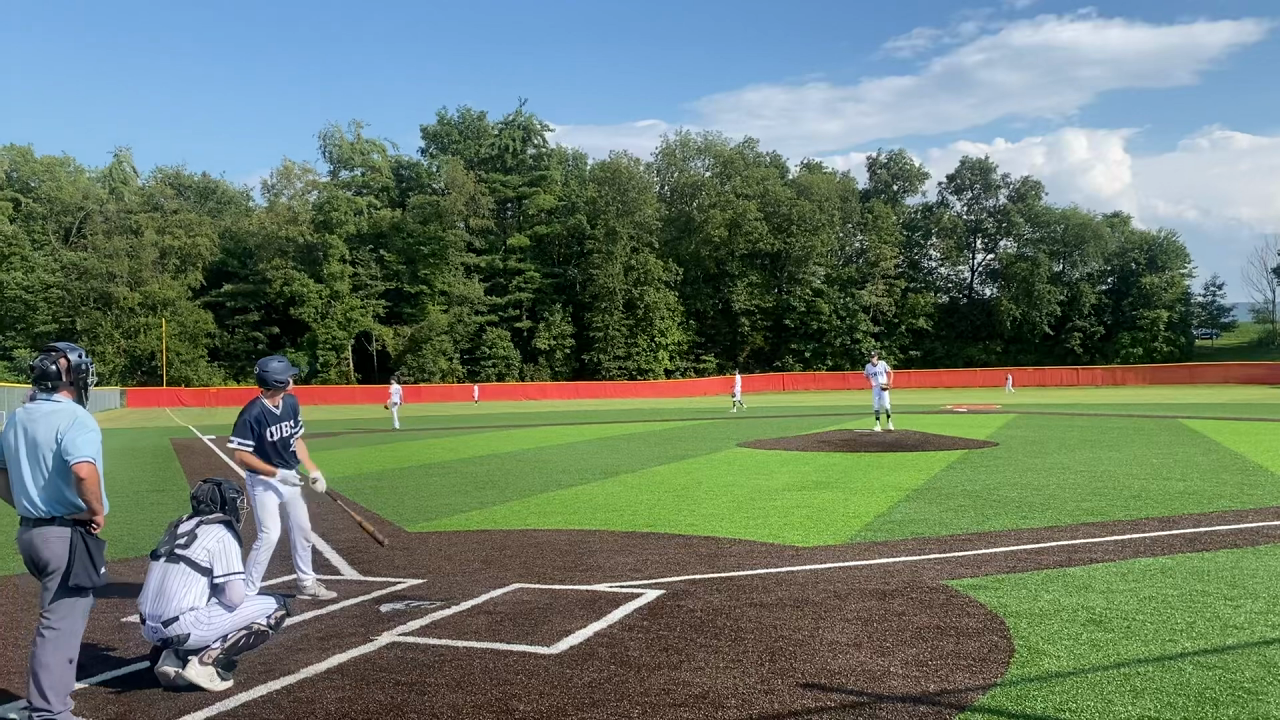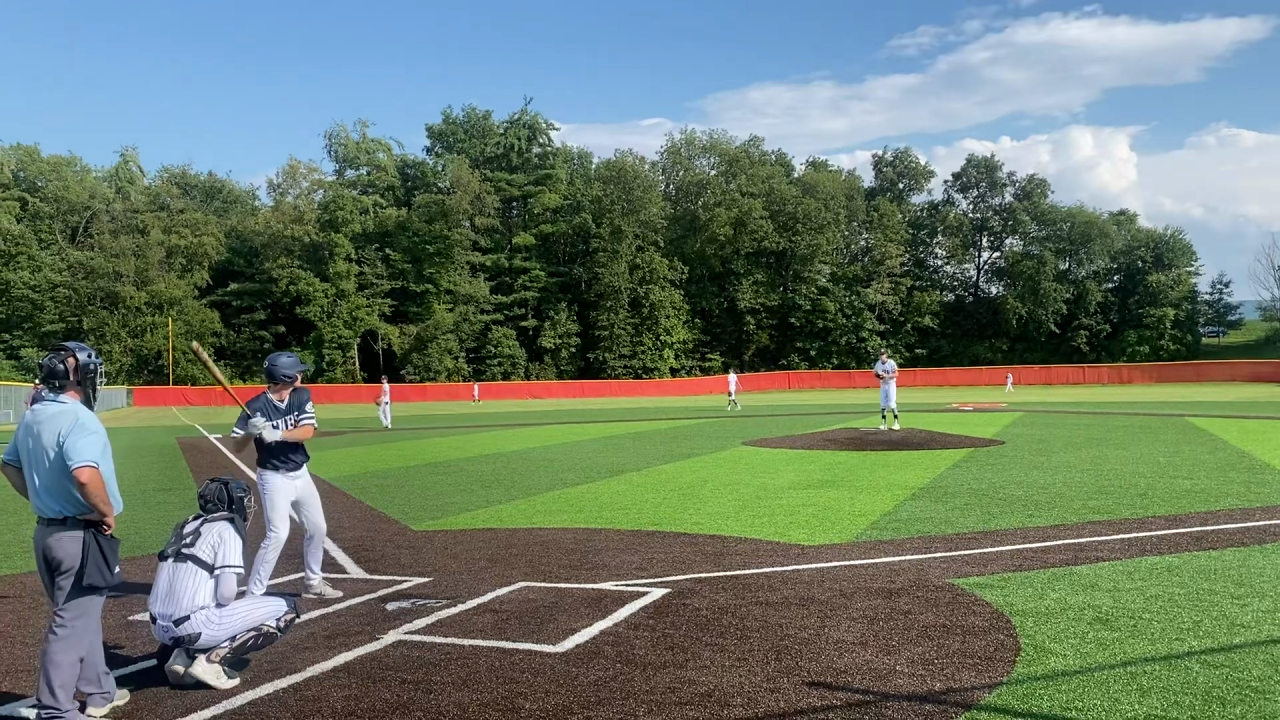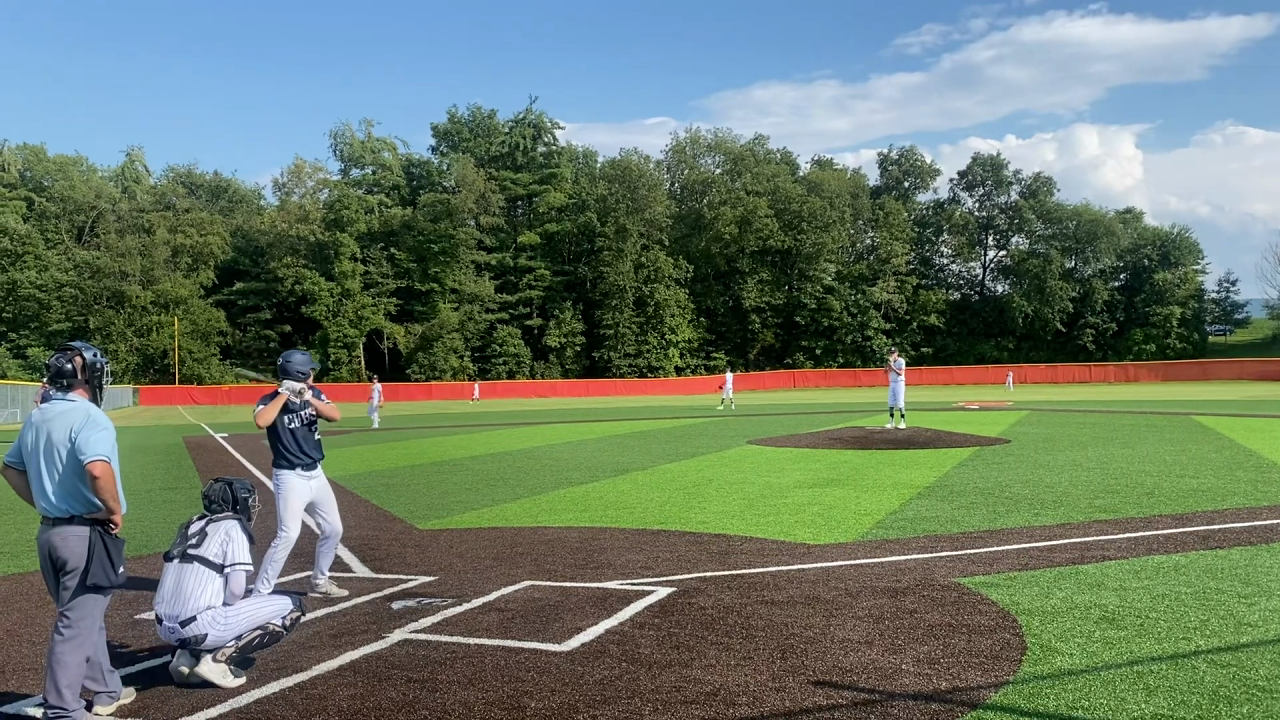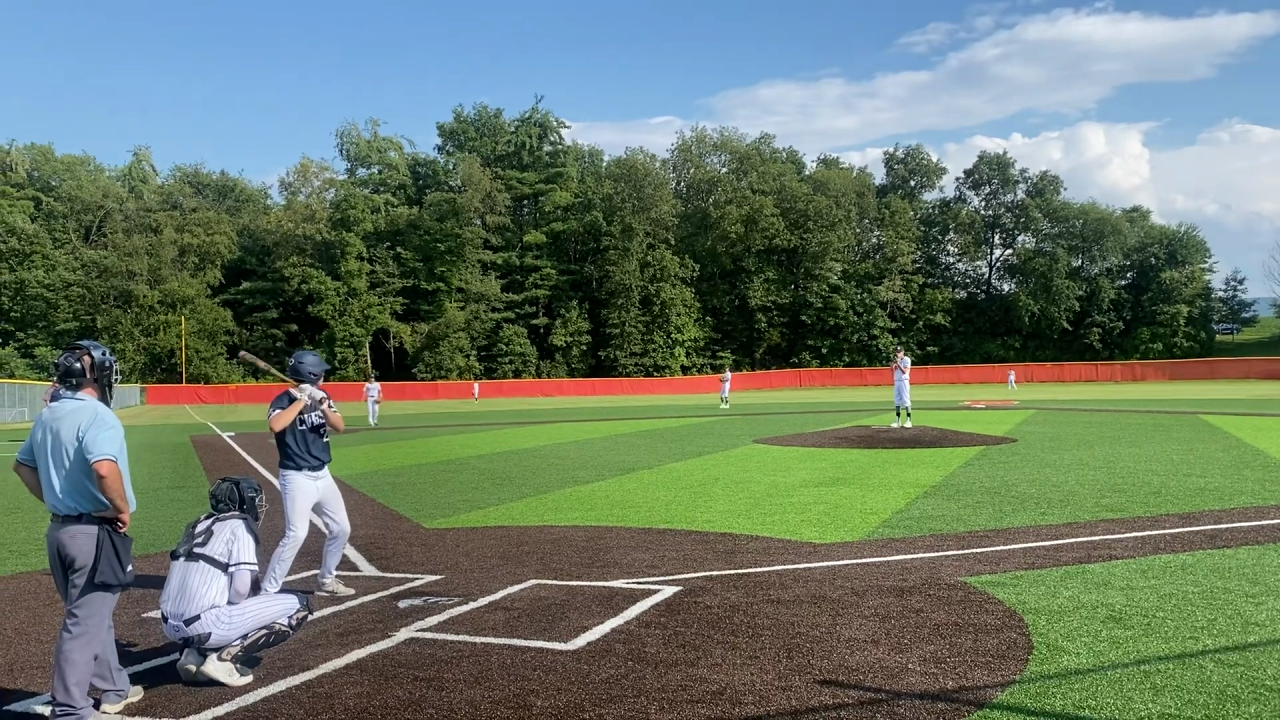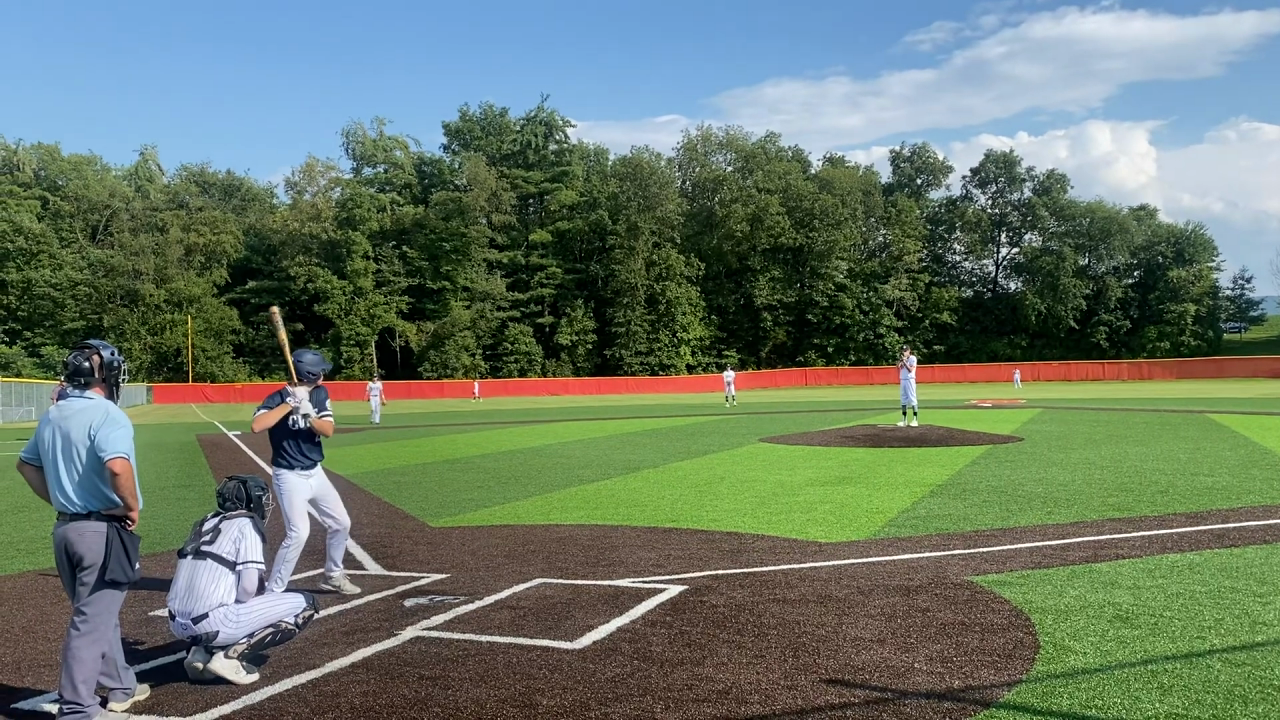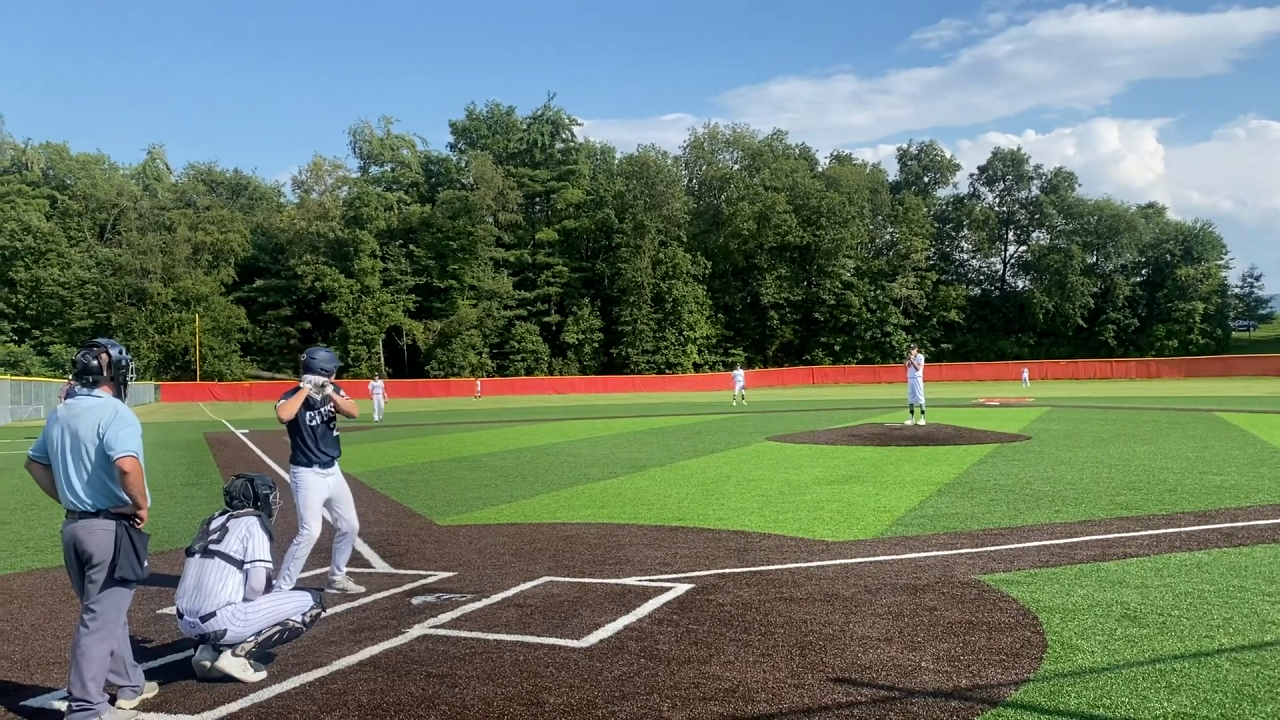
dt=0.5s
person 1, frame 1
right shoulder: (76, 418)
right elbow: (84, 471)
right wrist: (96, 511)
right hip: (67, 535)
left knee: (65, 613)
right knee: (59, 625)
person 1, frame 2
left shoulder: (31, 417)
right shoulder: (79, 419)
right elbow: (85, 475)
right wrist: (107, 513)
left hip: (46, 530)
right hip: (81, 535)
left knee: (82, 617)
right knee: (71, 623)
person 1, frame 3
left shoulder: (36, 418)
right shoulder: (89, 416)
right elbow: (98, 470)
right wrist: (115, 511)
left hip: (49, 531)
right hip: (85, 534)
left knee: (84, 616)
right knee: (76, 624)
person 1, frame 4
left shoulder: (47, 416)
right shoulder: (97, 415)
left elbow: (23, 465)
right elbow: (104, 468)
right wrist: (122, 509)
left hip: (59, 529)
right hip: (95, 532)
left knee: (94, 614)
right knee: (84, 621)
left ankle: (113, 689)
person 1, frame 5
left shoulder: (51, 415)
right shoulder: (106, 414)
left elbow: (26, 464)
right elbow: (118, 467)
right wrist: (132, 507)
left hip: (65, 528)
right hip: (102, 531)
left knee: (98, 612)
right knee: (92, 620)
left ankle: (121, 687)
person 1, frame 6
left shoulder: (59, 413)
right shoulder: (115, 412)
left elbow: (34, 462)
right elbow: (127, 465)
right wrist: (141, 505)
left hip: (73, 526)
right hip: (111, 528)
left knee: (107, 610)
right knee: (101, 617)
left ankle: (129, 684)
person 2, frame 1
left shoulder: (291, 402)
right shoulder: (252, 413)
right elbow: (240, 455)
left wrist: (312, 470)
right wrist: (276, 474)
left hip: (289, 477)
right hip: (263, 481)
left knee: (302, 529)
right knee: (269, 536)
left ankle: (307, 584)
right ankle: (246, 595)
person 2, frame 2
left shoulder: (302, 396)
right shoulder: (256, 406)
left elbow: (308, 431)
right elbow: (237, 446)
left wrist: (277, 434)
right wrist: (251, 432)
left hip: (301, 474)
right hip: (273, 478)
left knee: (317, 529)
right knee: (277, 535)
left ankle: (313, 584)
right ankle: (253, 595)
person 2, frame 3
left shoulder: (312, 395)
right shoulder: (272, 400)
left elbow: (335, 416)
right elbow: (261, 421)
left wrist: (307, 397)
right wrist: (284, 393)
left hip: (316, 475)
right hip: (289, 478)
left knee: (333, 529)
right knee: (288, 535)
left ankle: (320, 582)
right ankle: (260, 593)
person 2, frame 4
left shoulder: (320, 397)
right shoulder: (283, 400)
left elbow: (339, 426)
right elbow: (276, 426)
left wrist: (323, 405)
right wrist: (302, 399)
left hip: (323, 475)
right hip: (296, 479)
left knee: (341, 529)
right knee: (296, 535)
left ankle: (326, 581)
right ankle: (267, 592)
person 2, frame 5
left shoulder: (320, 394)
right shoulder: (278, 398)
left elbow: (329, 431)
right elbow: (257, 426)
left wrist: (308, 414)
right wrist: (290, 403)
left hip: (315, 473)
right hip: (289, 477)
left knee: (341, 523)
right knee: (298, 534)
left ankle: (334, 576)
right ankle: (272, 592)
person 2, frame 6
left shoulder: (332, 390)
right shoulder: (294, 395)
left elbow: (353, 412)
right elbow: (283, 415)
left wrist: (327, 390)
right wrist: (306, 387)
left hip: (333, 471)
right hip: (307, 475)
left knee: (349, 526)
right knee: (310, 532)
left ankle: (337, 579)
right ankle: (281, 589)
person 3, frame 1
left shoulder: (179, 526)
right shoulder: (222, 532)
right elbow: (235, 597)
left hip: (150, 628)
right hip: (182, 627)
right knee: (275, 607)
left ankle: (173, 658)
right ankle: (204, 662)
person 3, frame 2
left shoulder: (187, 525)
right shoulder: (226, 528)
right elbow: (226, 592)
left hip: (160, 627)
right hip: (192, 626)
right knee: (286, 609)
left ankle: (183, 656)
right ankle: (212, 660)
person 3, frame 3
left shoulder: (191, 526)
right shoulder: (233, 526)
right elbow: (236, 590)
right wrist: (226, 613)
left hip: (164, 627)
right hip: (198, 626)
right knee: (291, 607)
left ankle: (187, 656)
right ankle: (218, 660)
person 3, frame 4
left shoulder: (199, 525)
right shoulder: (240, 526)
right elbow: (240, 589)
right wrist: (230, 614)
left hip: (171, 625)
right hip: (204, 625)
right knee: (298, 606)
left ankle: (196, 653)
right ankle: (224, 658)
person 3, frame 5
left shoulder: (205, 523)
right shoulder: (246, 524)
right elbow: (248, 588)
right wrist: (238, 613)
left hip: (178, 624)
right hip: (211, 623)
right knee: (305, 604)
left ankle: (202, 651)
right ankle: (231, 656)
person 3, frame 6
left shoulder: (213, 521)
right shoulder: (254, 523)
right elbow: (256, 586)
right wrist: (245, 615)
left hip: (185, 622)
right hip: (219, 621)
right knee: (312, 602)
left ankle: (209, 650)
right ankle: (238, 654)
